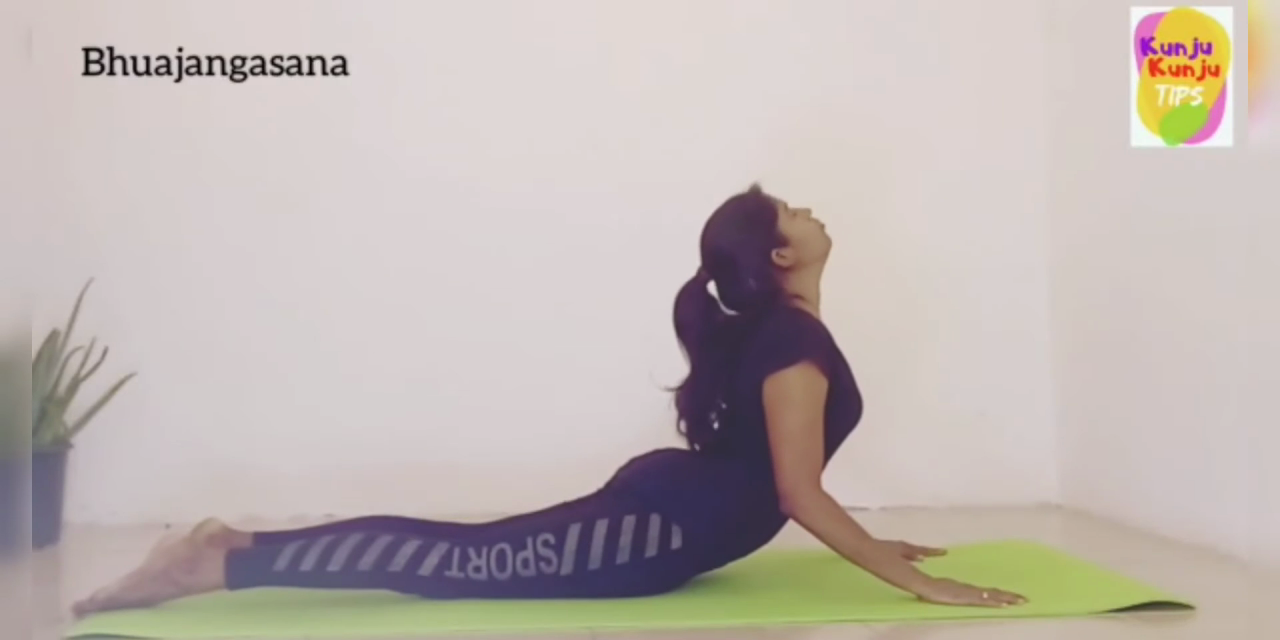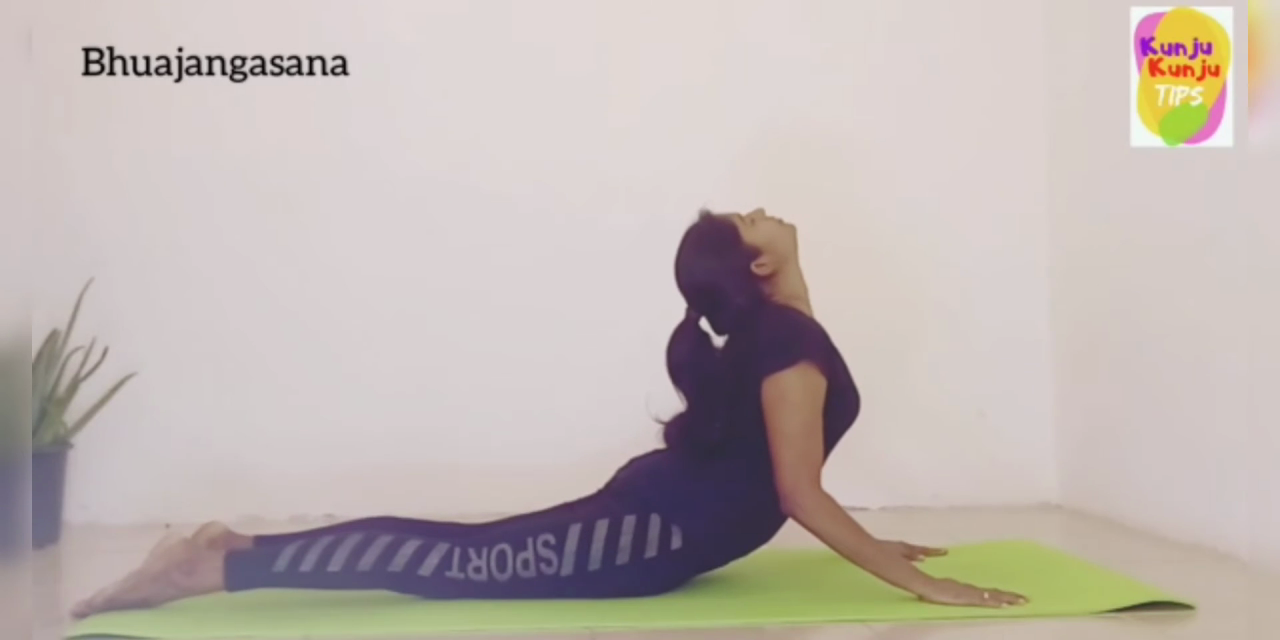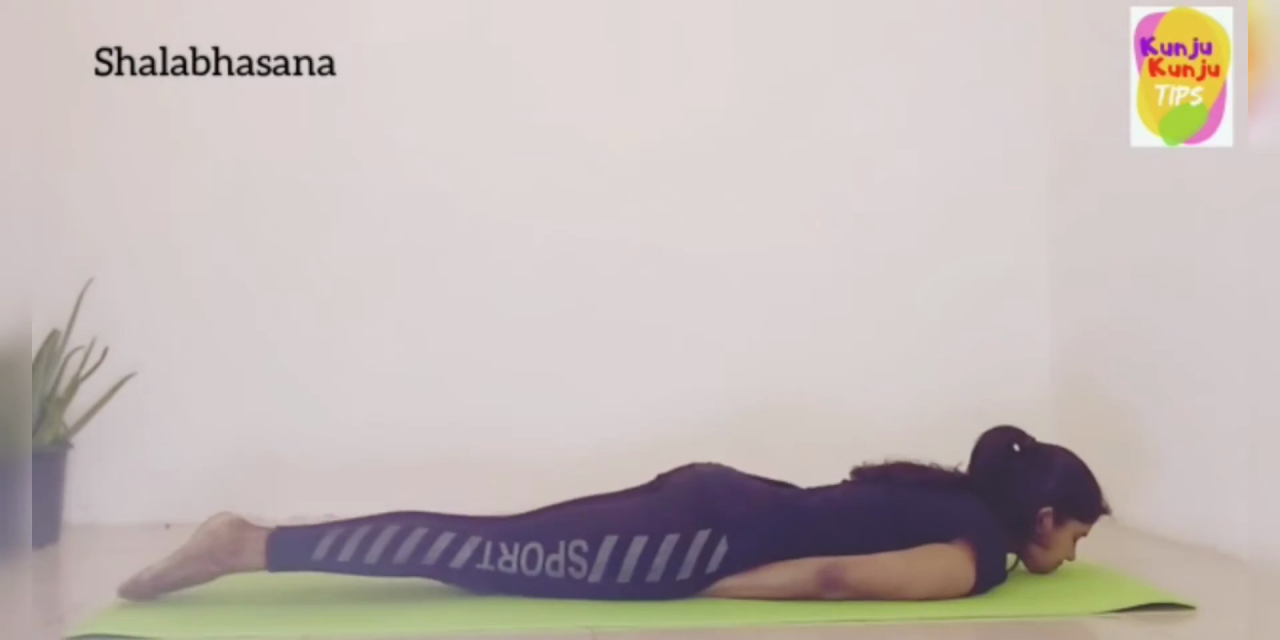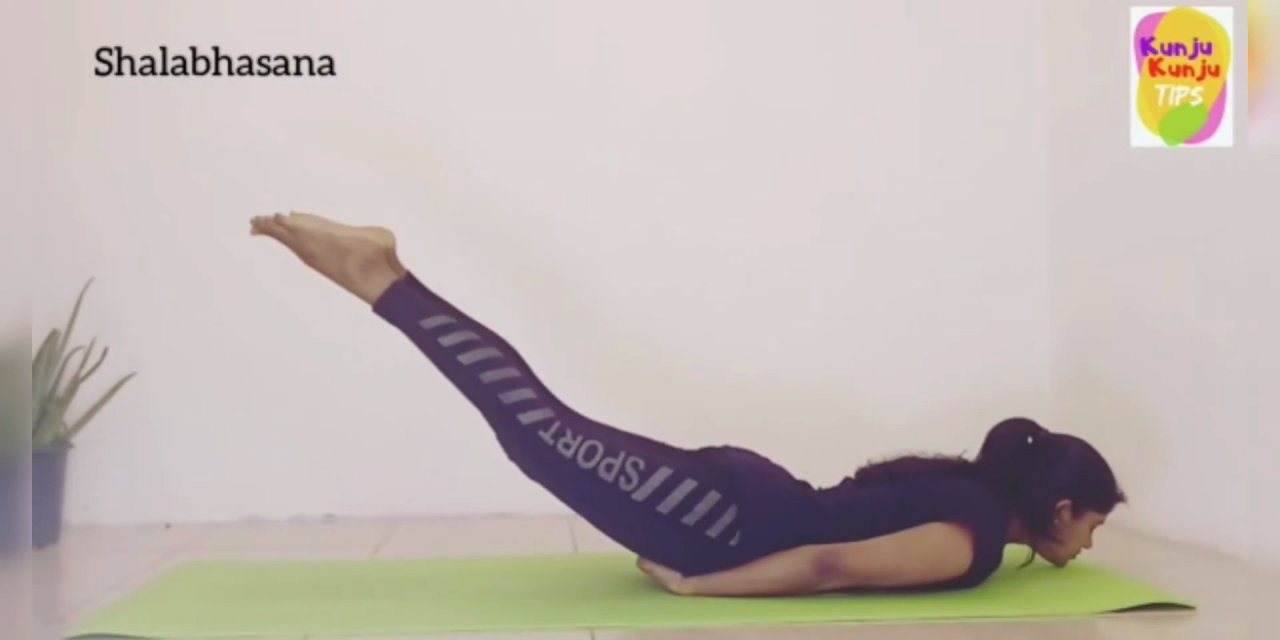
dt=1s
person 1, frame 1
left shoulder: (771, 327)
right shoulder: (797, 344)
left elbow: (782, 476)
right elbow: (800, 496)
left wrist: (870, 543)
right wrist: (914, 580)
left hip: (660, 502)
right hip: (662, 528)
left knee: (462, 547)
right knee: (461, 566)
left ankle: (238, 543)
right ankle: (209, 568)
person 1, frame 2
left shoulder: (767, 332)
right shoulder: (790, 343)
left elbow: (779, 478)
right elbow: (801, 496)
left wrist: (870, 544)
right wrist: (915, 581)
left hip: (656, 505)
right hip: (658, 531)
left knee: (457, 545)
right knee: (456, 566)
left ankle: (240, 546)
right ankle: (207, 569)
person 1, frame 3
left shoulder: (965, 499)
right shoulder: (979, 556)
right elbow: (834, 575)
right wrist: (709, 594)
left hip: (713, 502)
right hip: (710, 536)
left knee: (487, 540)
right knee: (485, 556)
left ankle: (255, 537)
right ankle: (250, 545)
person 1, frame 4
left shoulder: (969, 488)
right shoulder: (974, 542)
right elbow: (829, 566)
right wrist: (693, 585)
left hip: (739, 494)
right hip: (728, 524)
left knee: (549, 429)
right knee: (539, 429)
left ankle: (384, 277)
right ankle: (380, 282)
